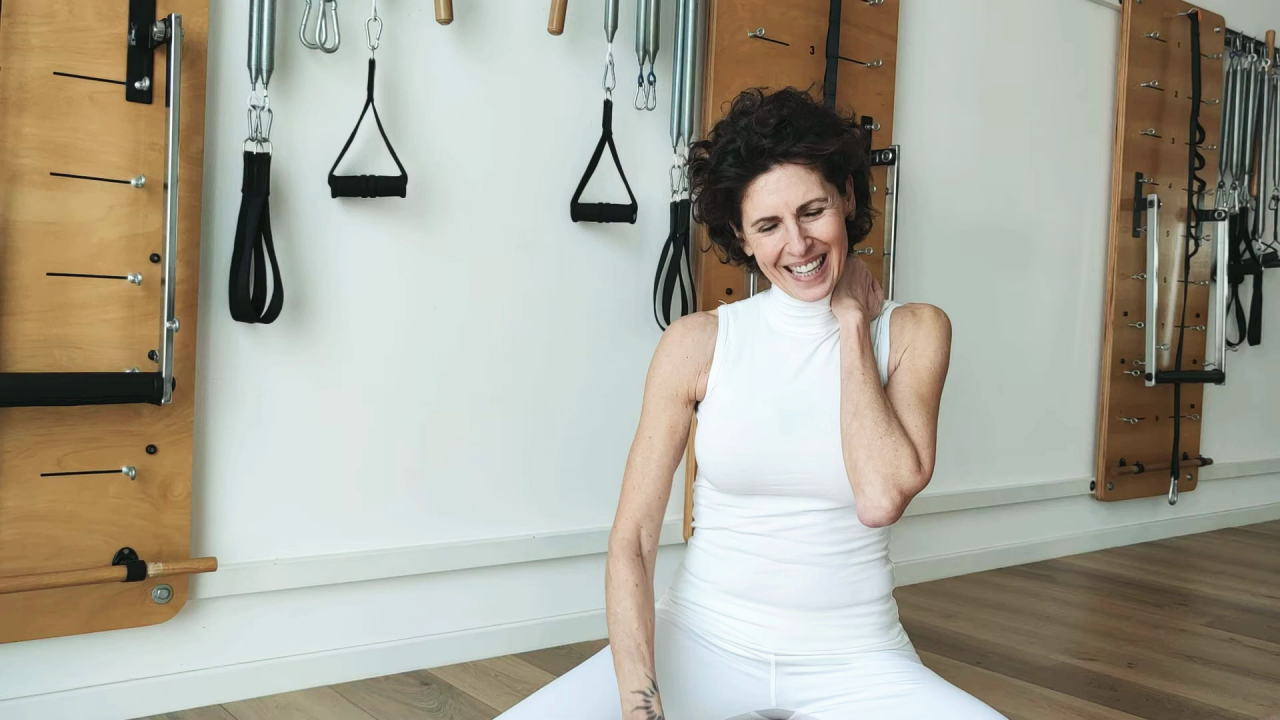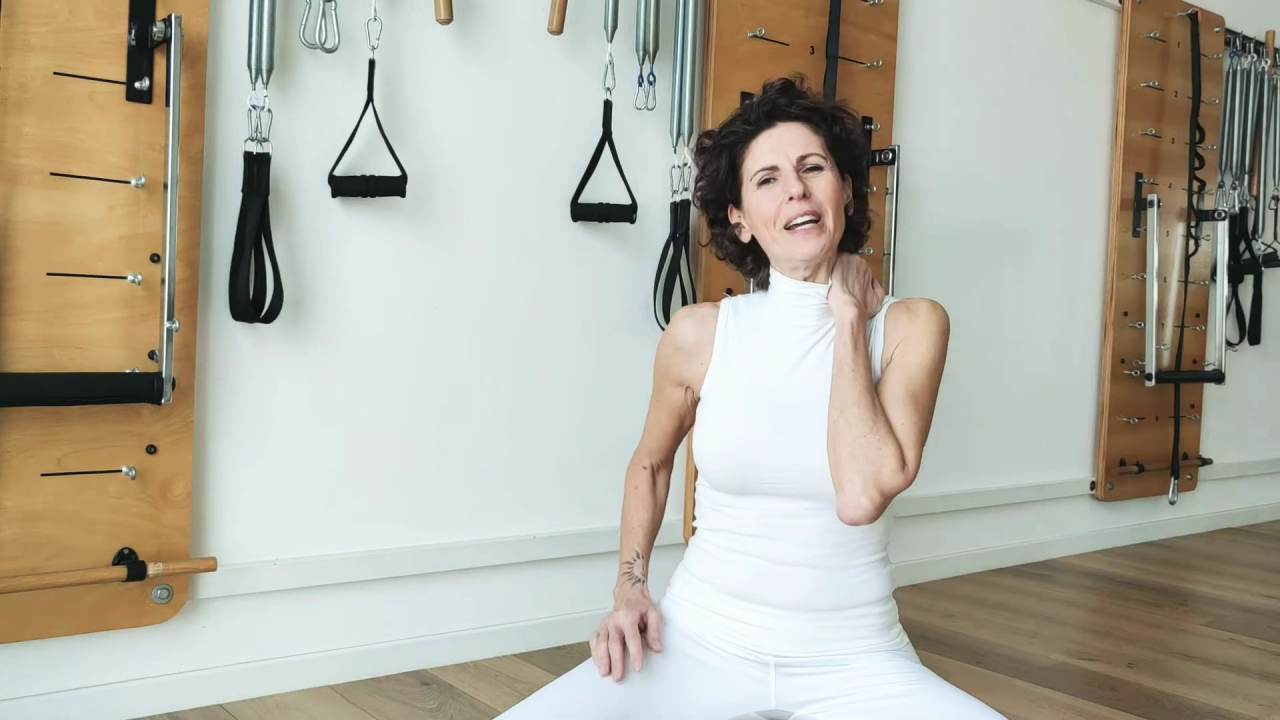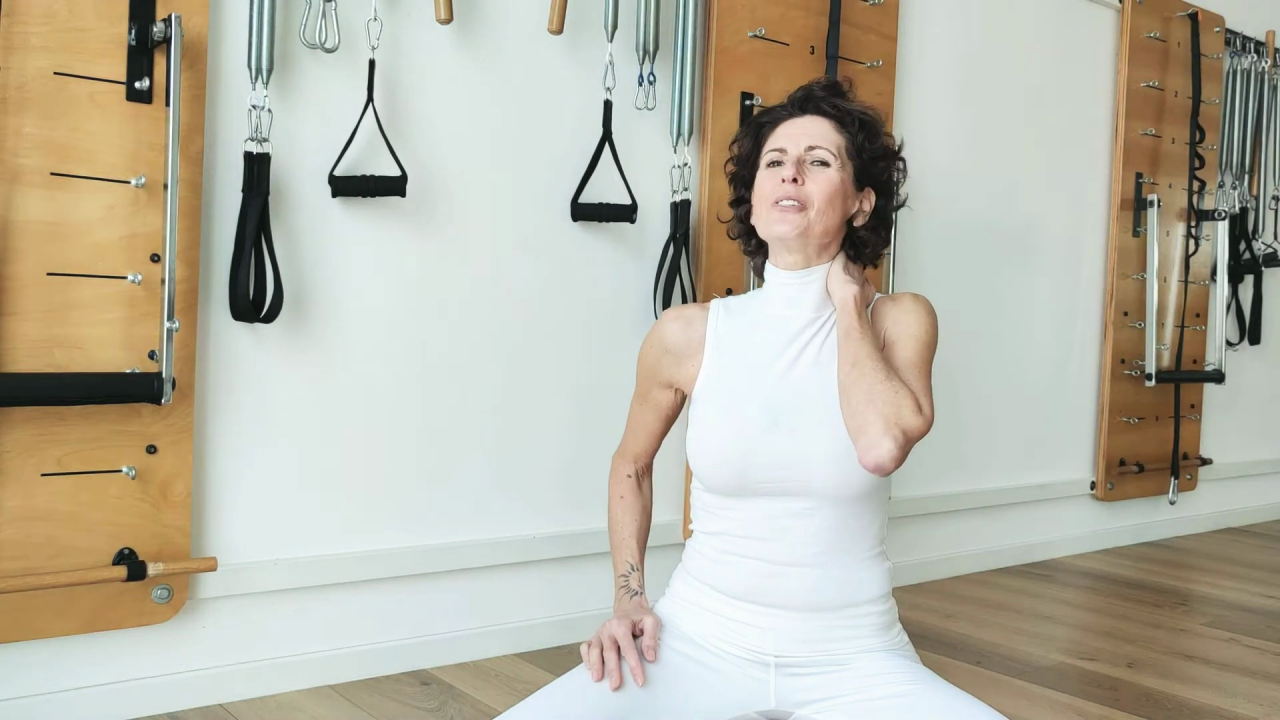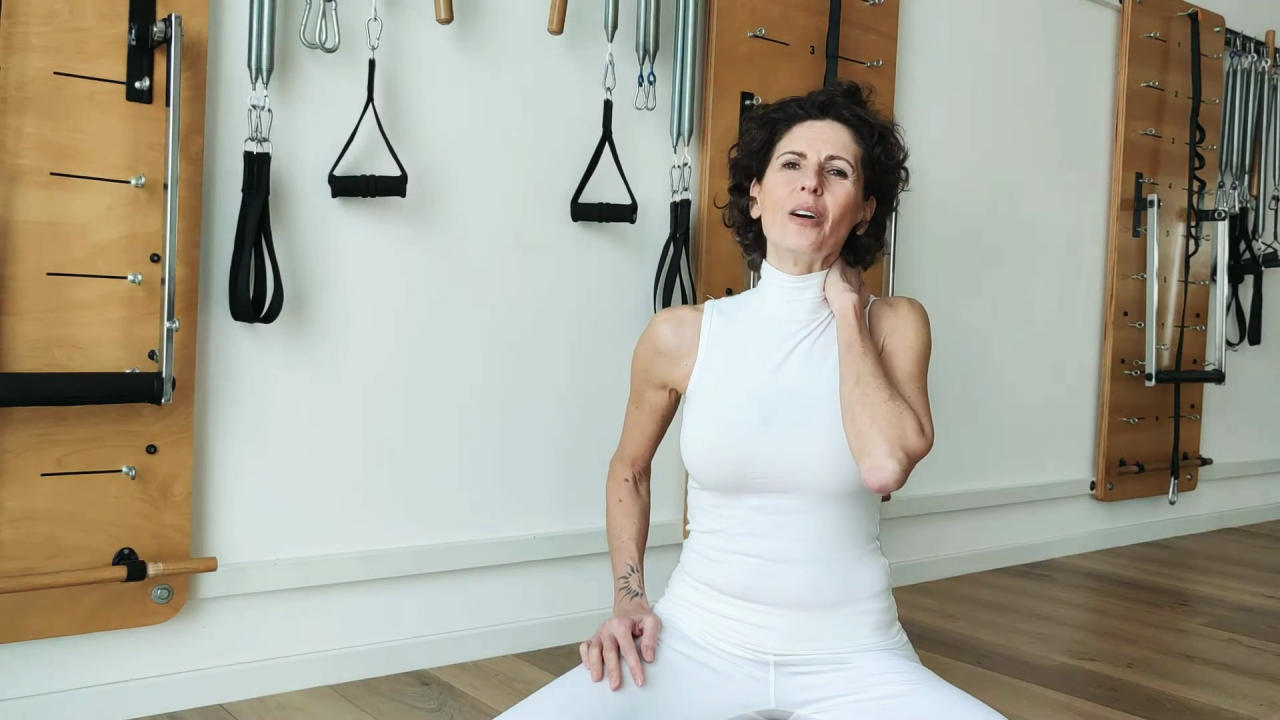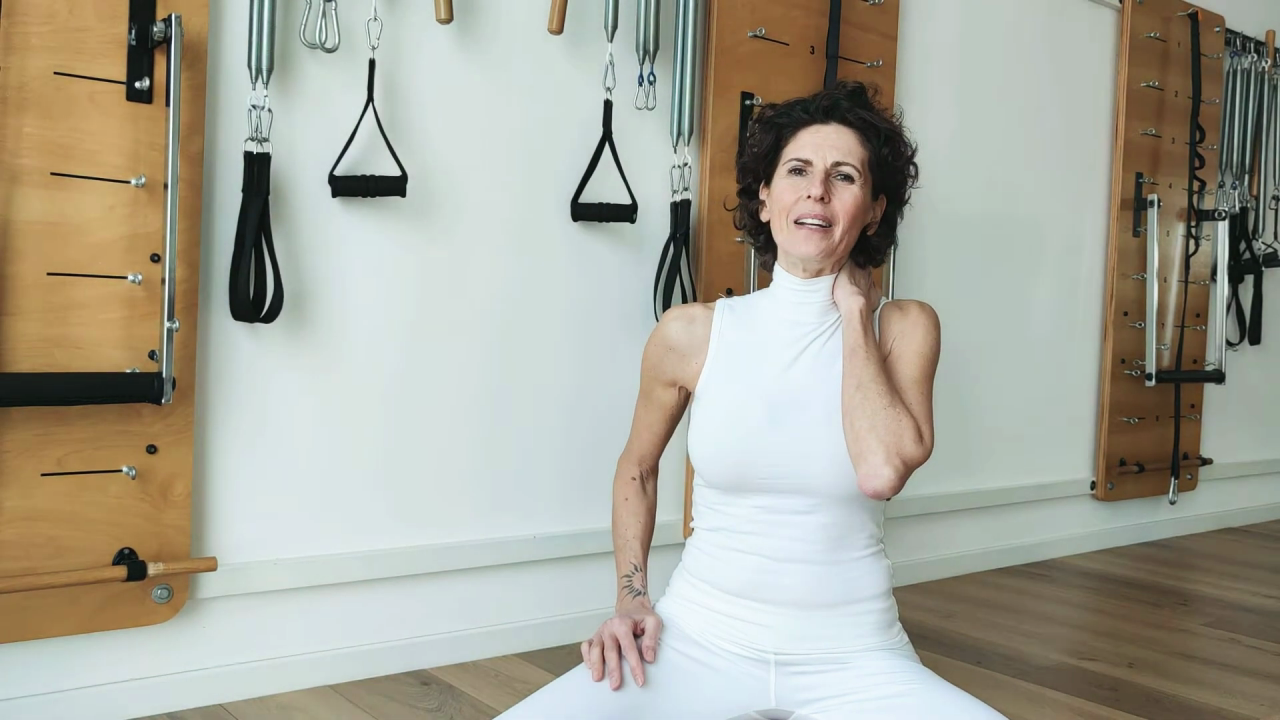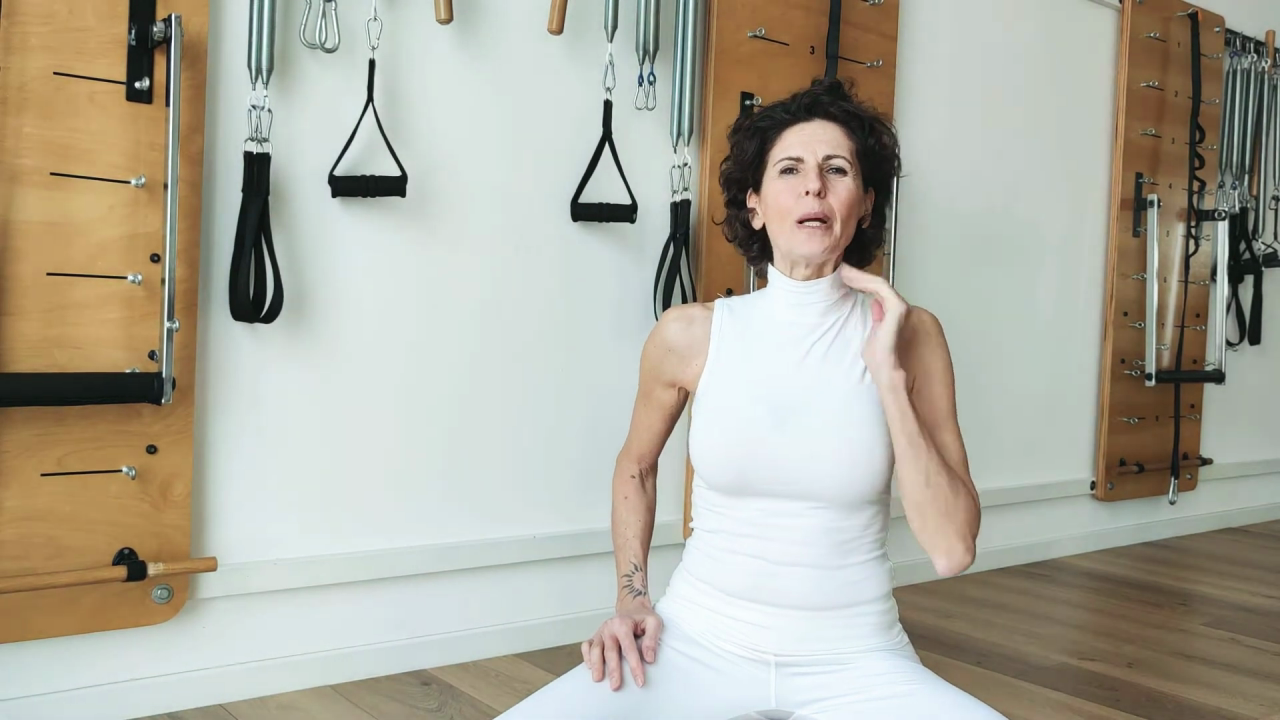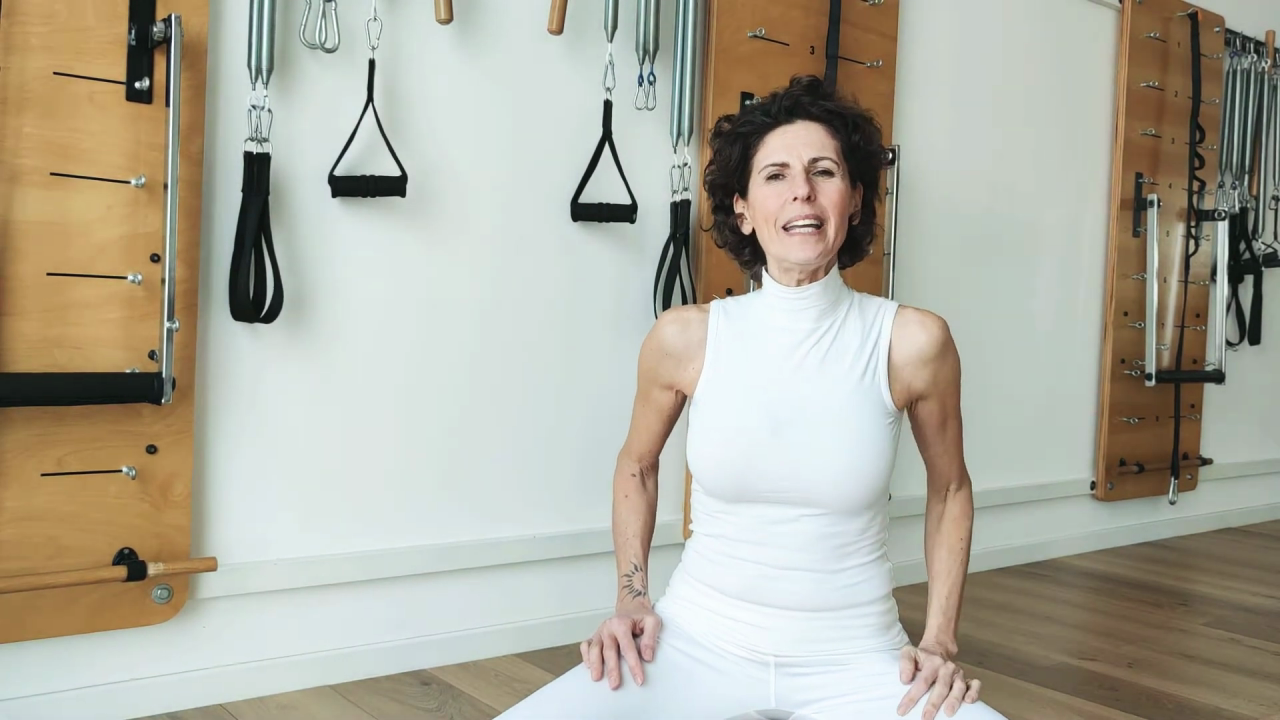
dt=0.7s
person 1, frame 1
left shoulder: (913, 331)
right shoulder: (697, 343)
left elbow: (882, 499)
right elbow: (631, 543)
left wrist: (853, 323)
left hip: (852, 659)
right hip: (703, 640)
person 1, frame 2
left shoulder: (910, 326)
right shoulder: (698, 334)
left elbow: (863, 497)
right elbow: (648, 464)
left wrist: (849, 320)
right wrist: (629, 588)
left hip: (851, 661)
right hip: (700, 641)
person 1, frame 3
left shoulder: (899, 318)
right shoulder: (687, 333)
left elbow: (882, 447)
right elbow: (631, 466)
left wrist: (847, 299)
right wrist: (628, 599)
left hip: (851, 658)
right hip: (700, 640)
person 1, frame 4
left shoulder: (894, 324)
right shoulder: (680, 334)
left elbow: (886, 465)
right elbow: (628, 470)
left wrist: (846, 310)
right wrist: (629, 600)
left hip: (850, 659)
right hip: (697, 642)
person 1, frame 5
left shoulder: (904, 327)
right shoulder: (690, 333)
left elbow: (882, 471)
right elbow: (636, 467)
left wrist: (854, 311)
right wrist: (631, 599)
left hip: (850, 657)
right hip: (699, 640)
person 1, frame 6
left shoulder: (909, 335)
right shoulder: (689, 334)
left elbow: (951, 549)
right elbow: (636, 466)
left wrist: (891, 380)
right wrist: (631, 598)
left hip: (852, 661)
right hip: (699, 642)
person 1, frame 7
left shoulder: (911, 341)
right shoulder: (684, 336)
left elbow: (949, 487)
right elbow: (636, 464)
left wrist: (940, 640)
right wrist: (630, 598)
left hip: (851, 659)
right hip: (699, 641)
